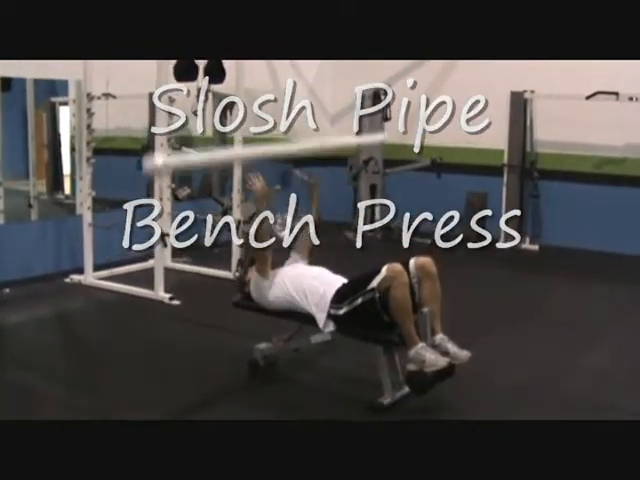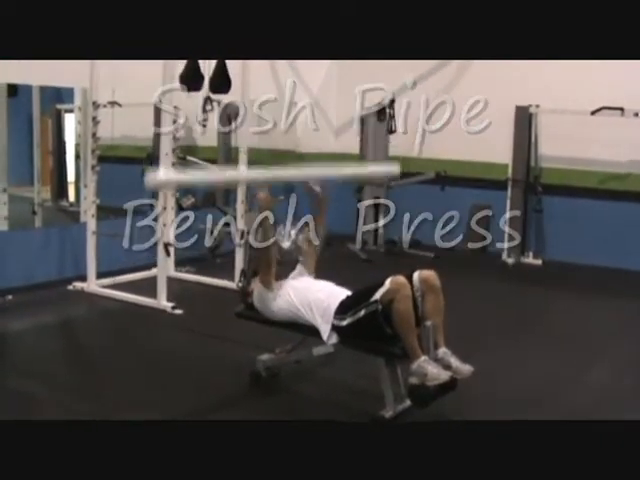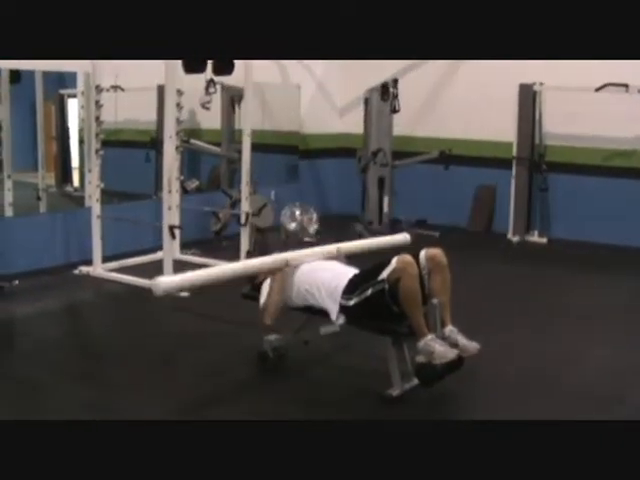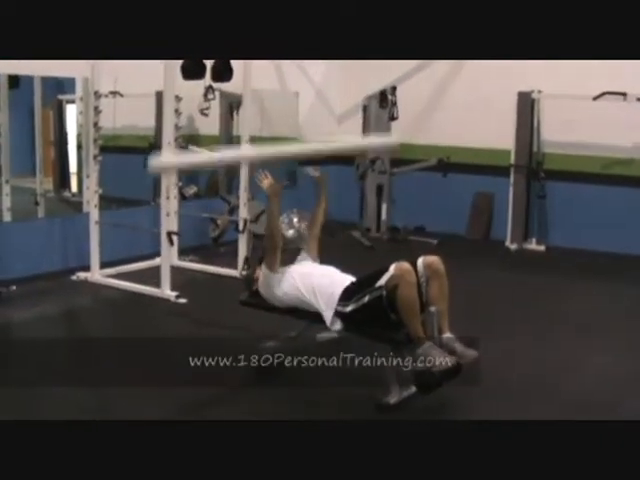
dt=0.4s
person 1, frame 1
left shoulder: (290, 269)
right shoulder: (262, 288)
left elbow: (308, 232)
right elbow: (261, 247)
left wrist: (314, 189)
right wrist: (262, 201)
left hip: (347, 294)
right hip: (336, 305)
left knee: (425, 265)
right knee: (395, 272)
left ankle: (438, 340)
right ankle: (416, 353)
person 1, frame 2
left shoulder: (292, 282)
right shoulder: (266, 300)
left elbow: (313, 245)
right elbow: (266, 258)
left wrist: (320, 203)
right wrist: (265, 212)
left hip: (352, 306)
right hip: (340, 318)
left knee: (428, 279)
right knee: (398, 285)
left ankle: (441, 354)
right ankle: (418, 365)
person 1, frame 3
left shoulder: (298, 270)
right shoulder: (271, 286)
right elbow: (269, 321)
left wrist: (341, 257)
right wrist: (279, 272)
left hip: (358, 285)
right hip: (347, 298)
left knee: (435, 257)
right knee: (405, 263)
left ankle: (448, 331)
right ankle: (425, 343)
person 1, frame 4
left shoulder: (300, 267)
right shoulder: (271, 285)
left elbow: (314, 232)
right elbow: (272, 245)
left wrist: (322, 188)
right wrist: (273, 197)
left hip: (355, 291)
right hip: (344, 304)
left knee: (433, 264)
right knee: (402, 271)
left ankle: (446, 340)
right ankle: (424, 351)
